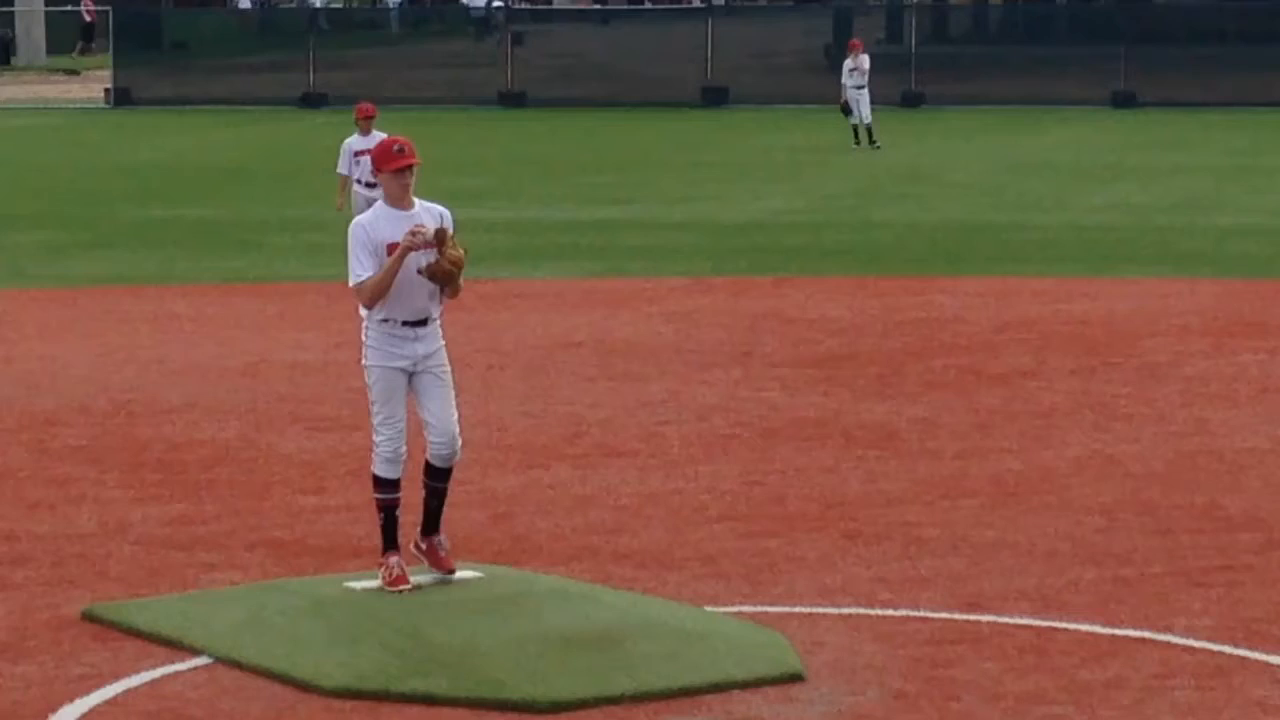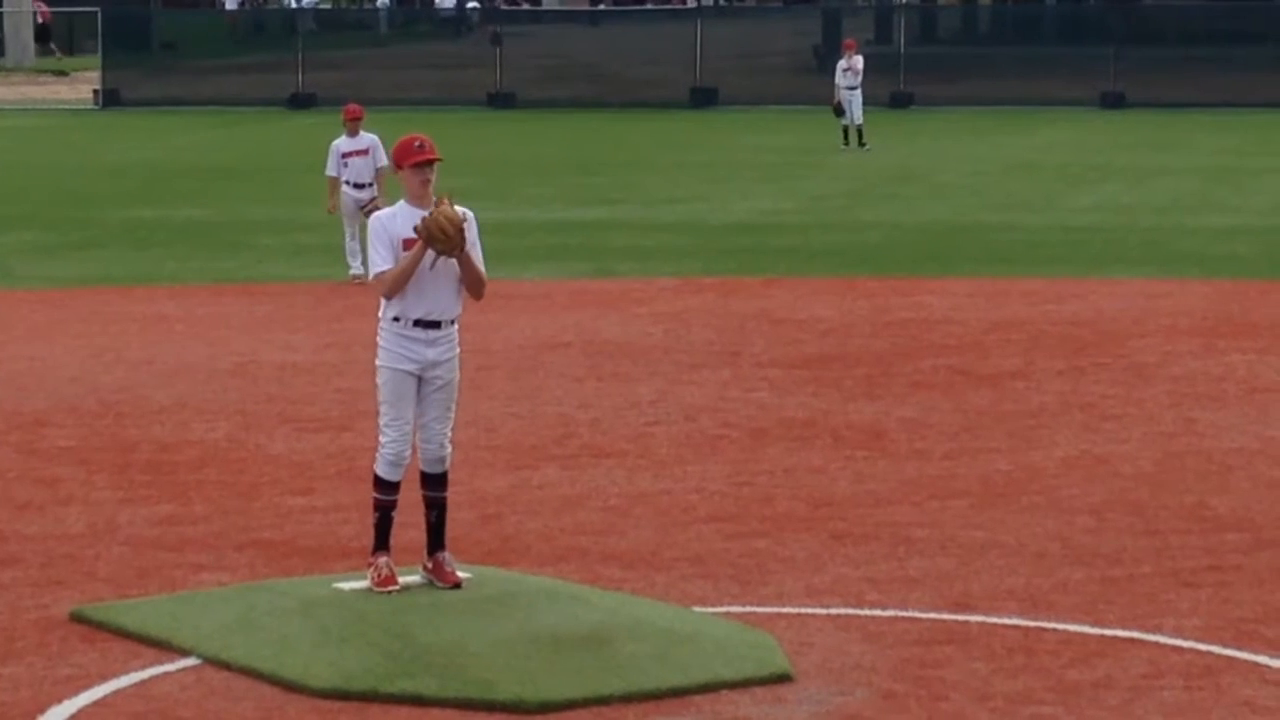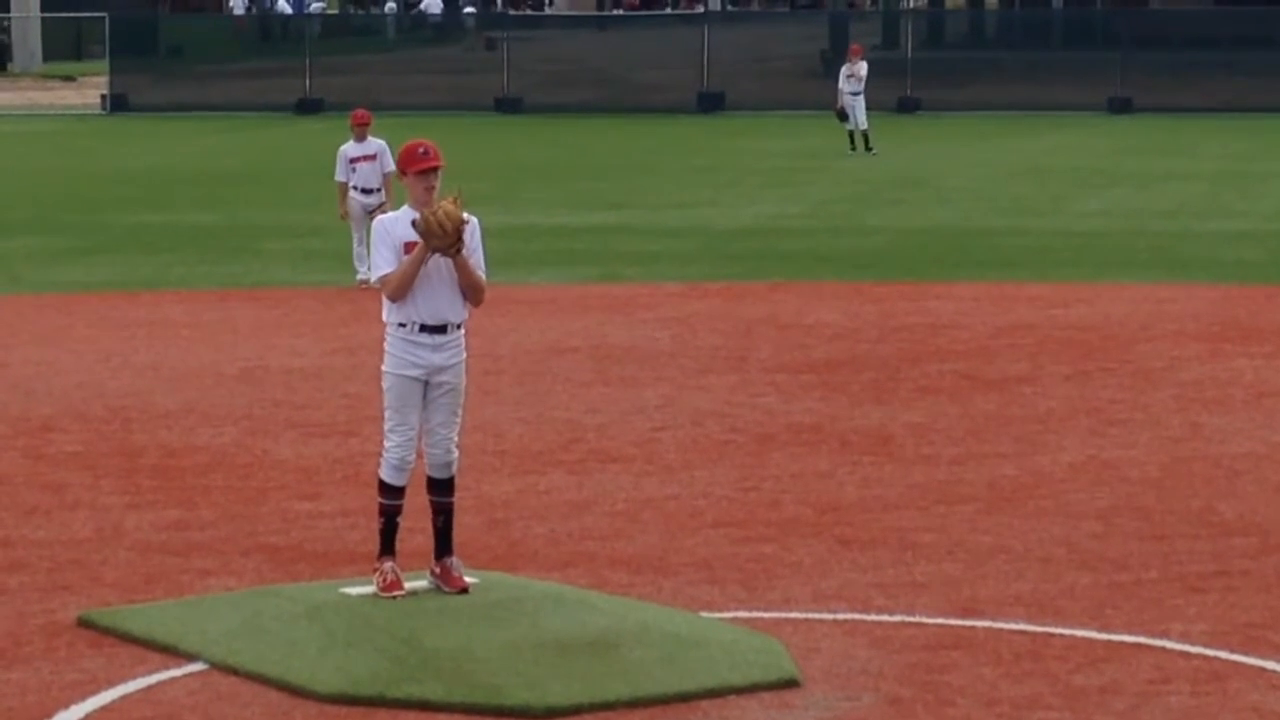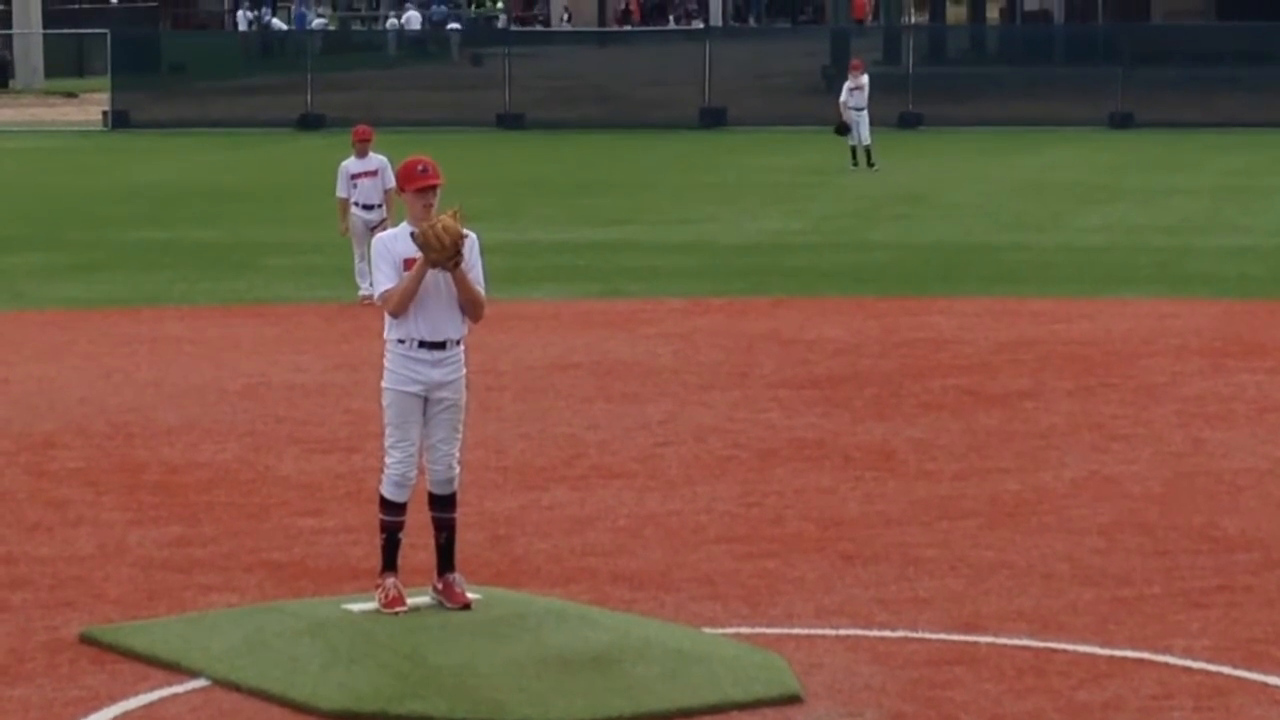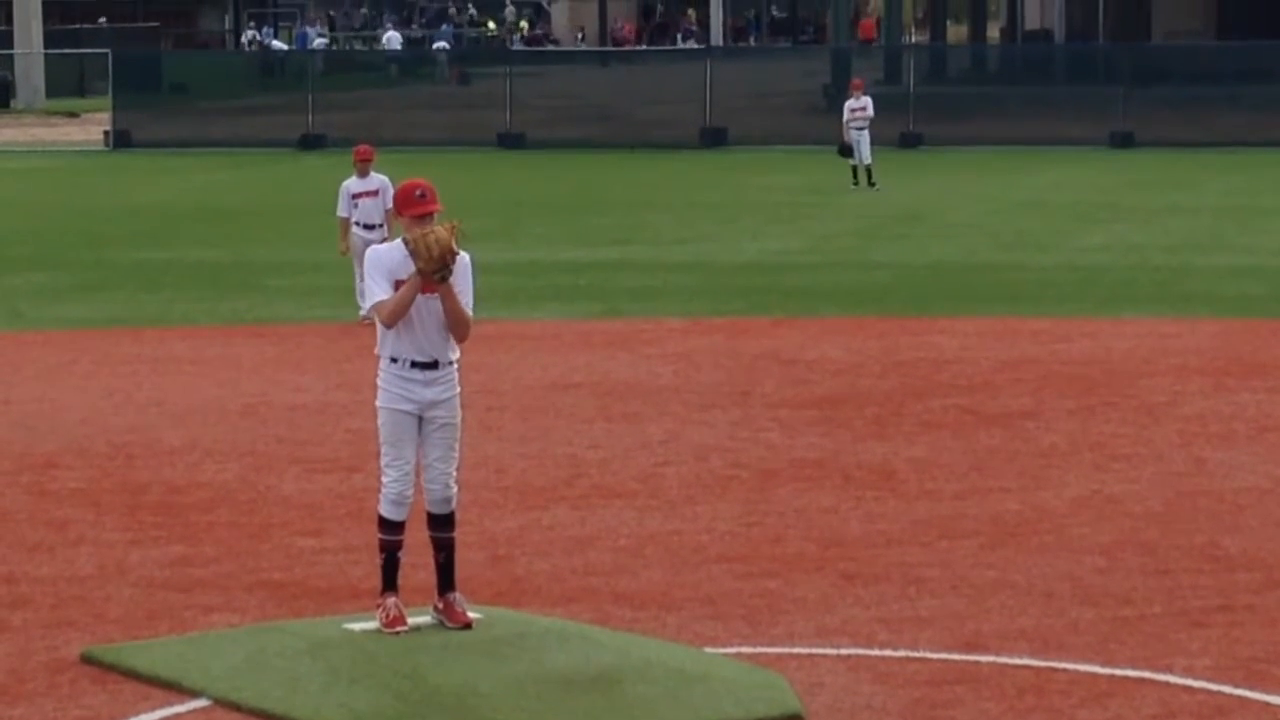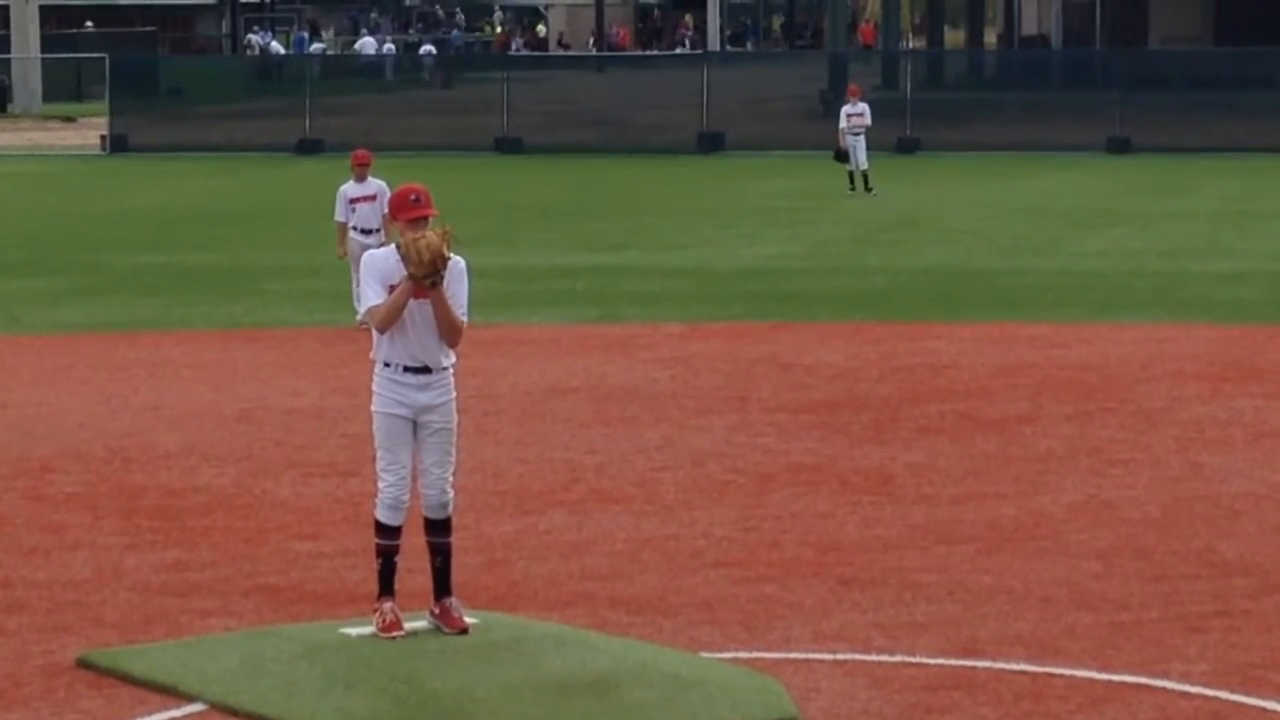
dt=0.7s
person 1, frame 1
left shoulder: (438, 216)
right shoulder: (364, 227)
left elbow: (453, 293)
right elbow: (368, 297)
right wrist: (402, 253)
left hip: (430, 340)
right hip: (386, 344)
left knee: (446, 439)
right knee: (390, 445)
left ankle: (430, 536)
right ankle: (390, 552)
person 1, frame 2
left shoulder: (461, 218)
right shoulder: (384, 222)
left elbow: (479, 291)
right elbow: (387, 288)
left wrist: (459, 249)
right wrist: (423, 244)
left hip: (444, 344)
right hip: (399, 344)
left knee: (437, 447)
right knee: (395, 446)
left ankle: (436, 552)
right ankle: (380, 552)
person 1, frame 3
left shoulder: (465, 224)
right shoulder: (388, 226)
left elbow: (478, 297)
right elbow: (392, 291)
left wrist: (455, 251)
right wrist: (426, 246)
left hip: (451, 348)
right hip: (405, 348)
left knee: (443, 451)
right knee: (399, 450)
left ankle: (444, 557)
right ankle: (386, 558)
person 1, frame 4
left shoulder: (464, 240)
right shoulder: (387, 243)
left elbow: (477, 313)
right elbow: (393, 307)
left wrist: (454, 266)
right wrist: (426, 262)
left hip: (450, 364)
right hip: (405, 364)
left knee: (445, 467)
right knee: (400, 466)
left ankle: (446, 574)
right ankle: (388, 574)
person 1, frame 5
left shoulder: (458, 261)
right shoulder: (380, 258)
left elbow: (463, 333)
right elbow: (387, 317)
left wrist: (443, 282)
right wrist: (420, 273)
left hip: (443, 383)
right hip: (397, 383)
left knee: (442, 486)
right knee: (397, 485)
left ankle: (447, 593)
right ankle: (389, 594)
person 1, frame 6
left shoulder: (453, 266)
right shoulder: (375, 262)
left elbow: (455, 337)
right elbow: (380, 321)
left wrist: (435, 285)
right wrist: (412, 278)
left hip: (438, 388)
right hip: (392, 387)
left knee: (438, 491)
right knee: (393, 490)
left ankle: (443, 598)
right ankle: (386, 598)
